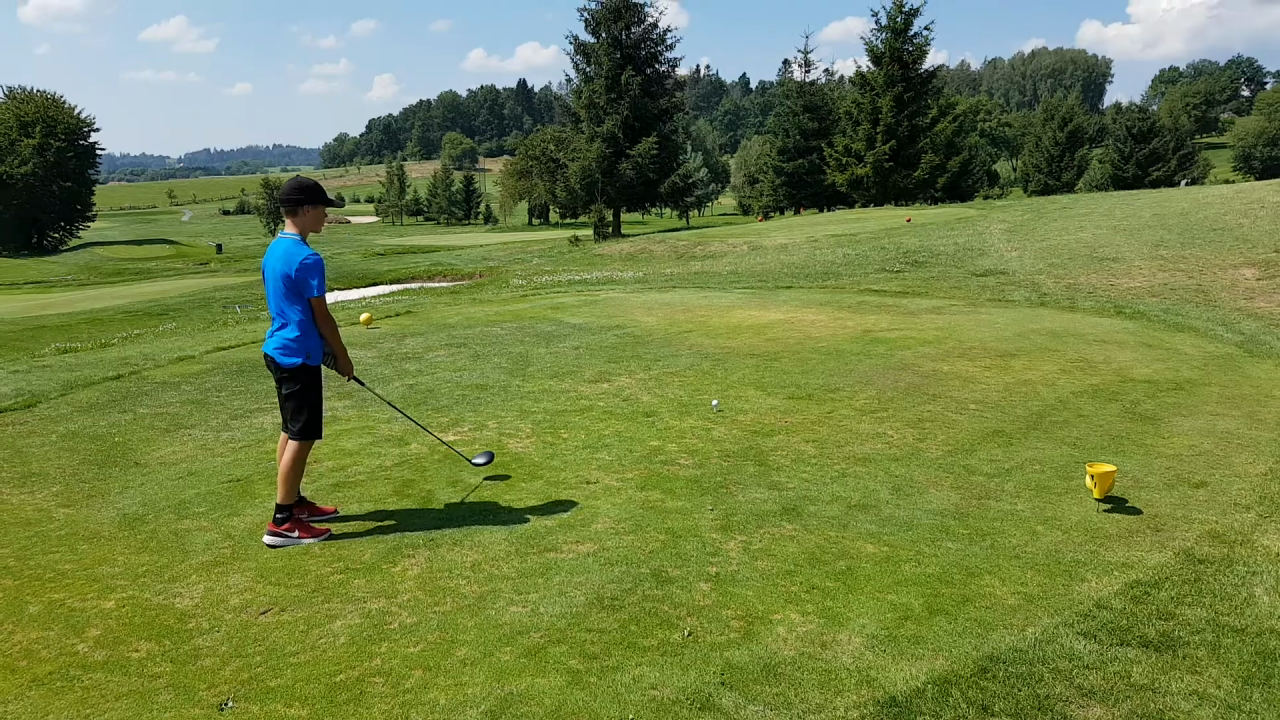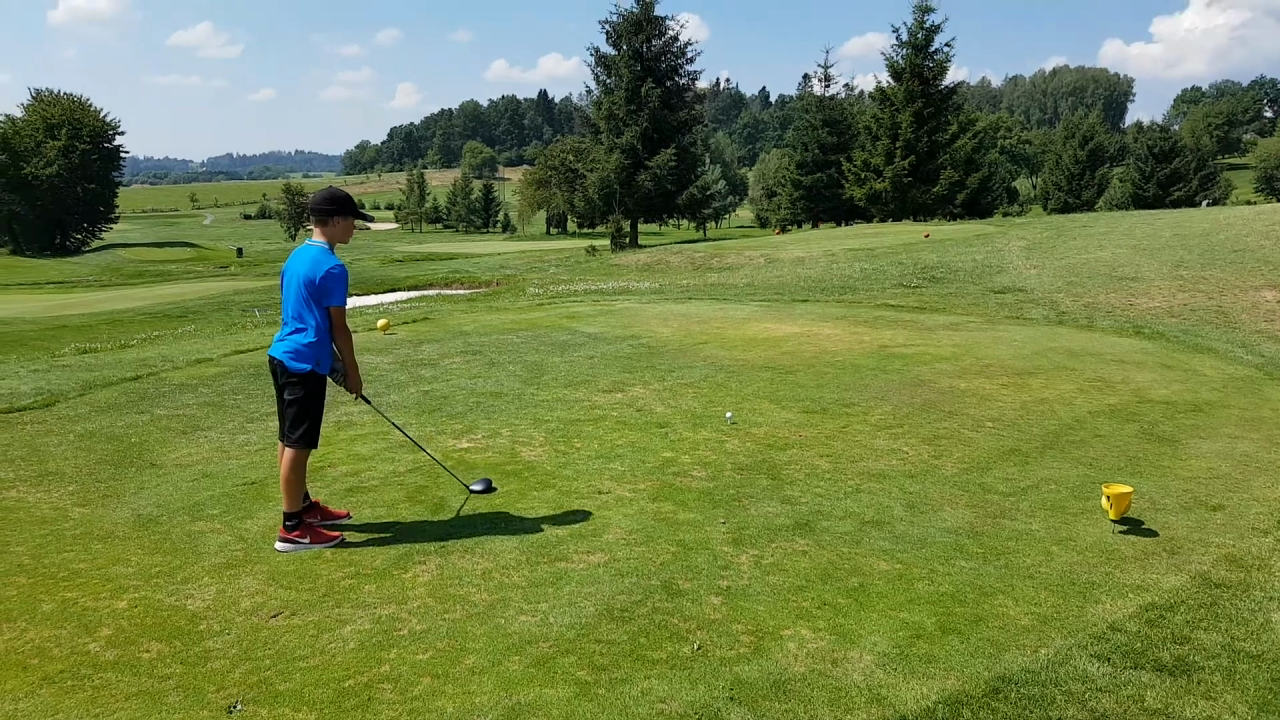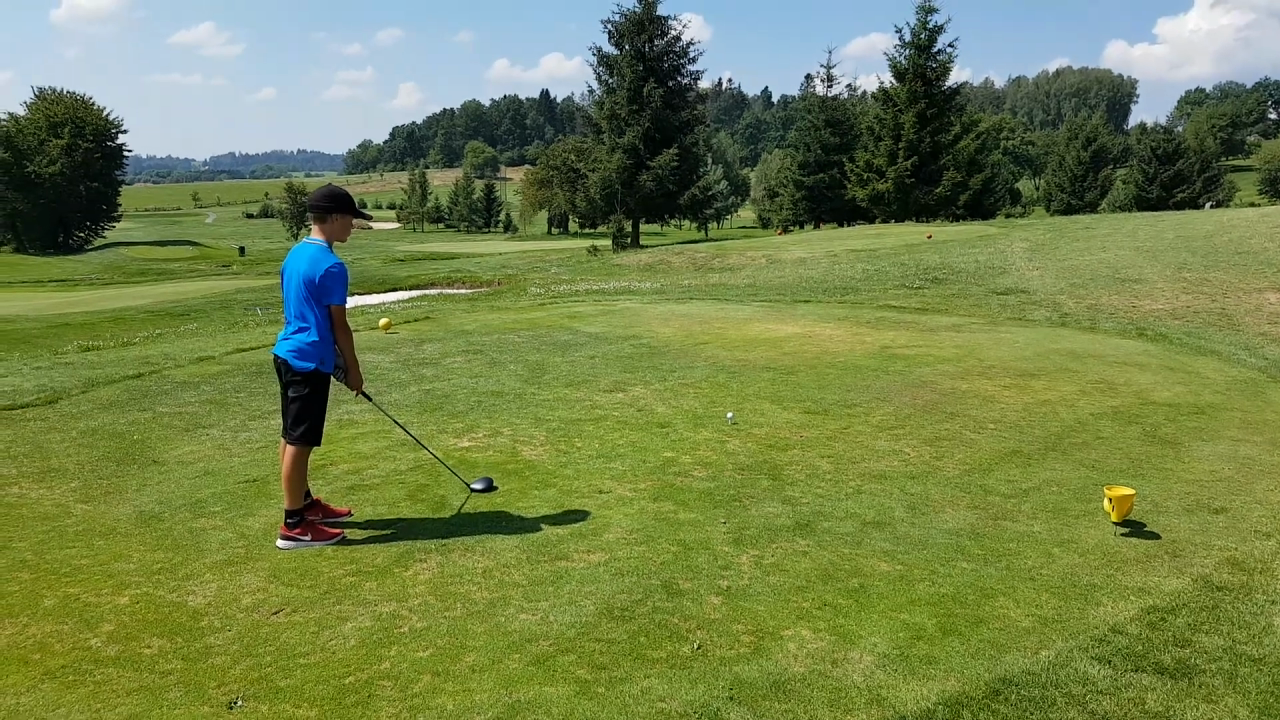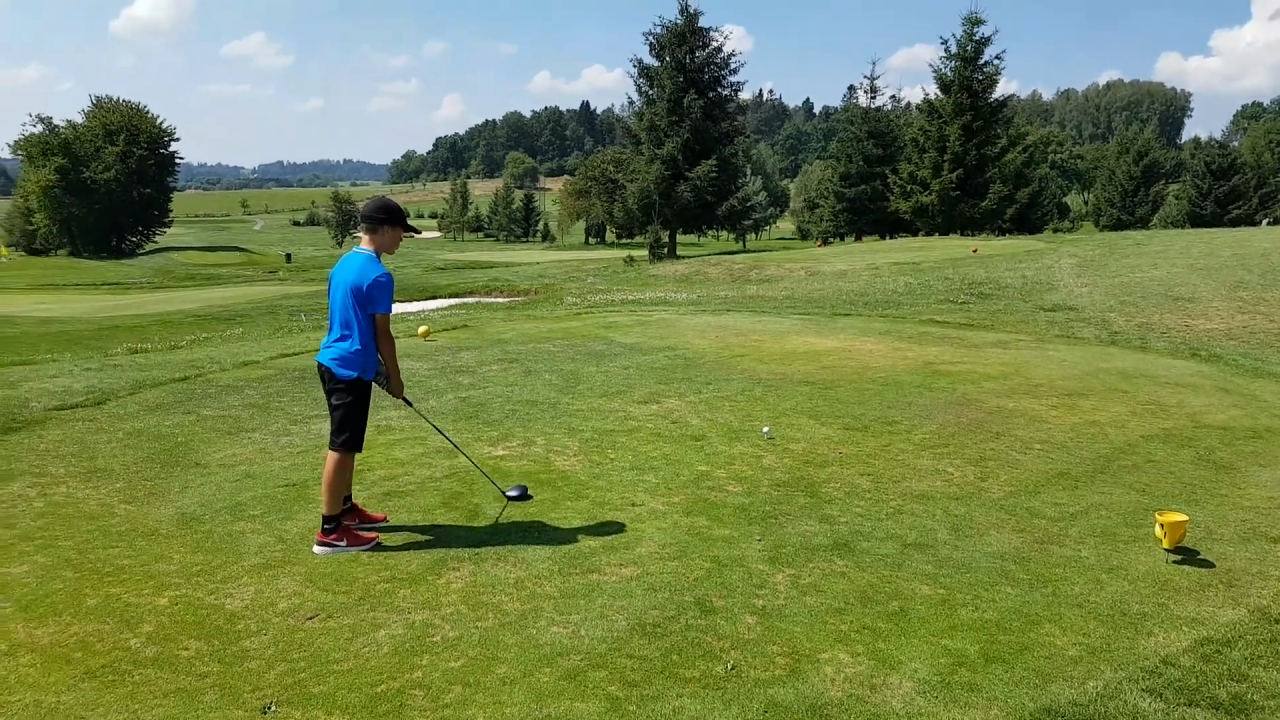
dt=0.7s
person 1, frame 1
left shoulder: (274, 251)
right shoulder: (306, 258)
right elbow: (321, 316)
left wrist: (323, 349)
right wrist: (341, 355)
left hip: (278, 349)
right hip: (298, 356)
left knee: (292, 432)
right knee: (301, 437)
left ankle: (293, 502)
right ankle: (281, 523)
person 1, frame 2
left shoulder: (296, 256)
right shoulder: (331, 267)
right elbow: (338, 327)
left wrist: (331, 359)
right wrist: (351, 371)
left hip: (283, 355)
right hip: (304, 363)
left knee: (290, 440)
right knee: (298, 445)
left ankle: (304, 506)
right ankle: (292, 529)
person 1, frame 3
left shoulder: (294, 254)
right shoulder: (330, 266)
right elbow: (339, 324)
left wrist: (336, 357)
right wrist: (353, 368)
left hip: (288, 353)
right hip: (309, 362)
left knee: (292, 438)
right knee: (299, 442)
left ankle: (305, 503)
right ankle: (293, 526)
person 1, frame 4
left shoulder: (343, 263)
right shoulder: (378, 275)
right elbow: (382, 334)
left wrist: (379, 369)
right wrist: (394, 376)
left hip: (331, 361)
right hip: (351, 369)
left knee: (342, 445)
right knee: (342, 448)
left ankle: (344, 507)
right ankle: (330, 531)
